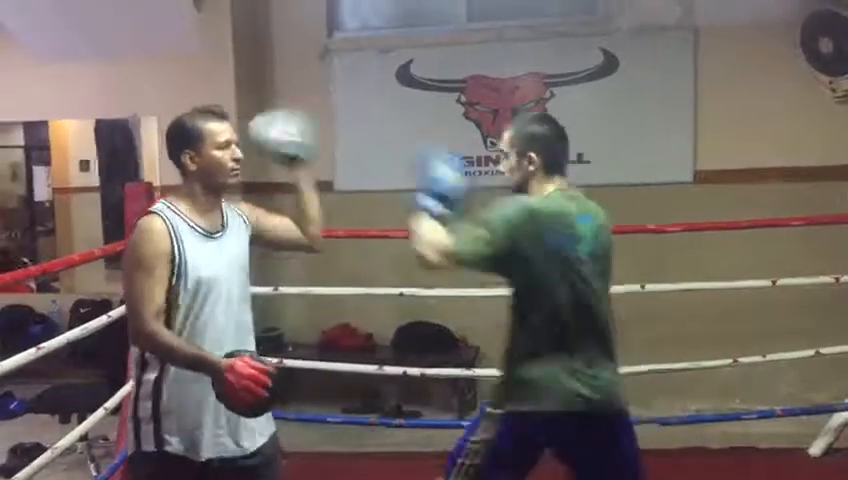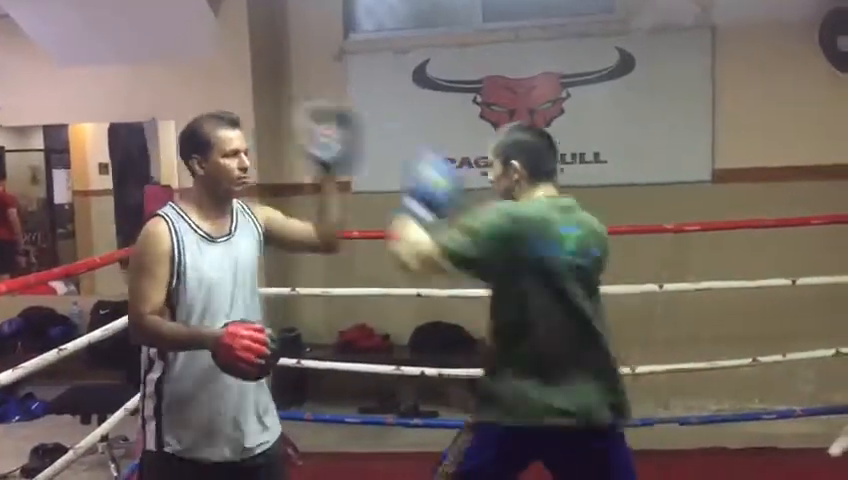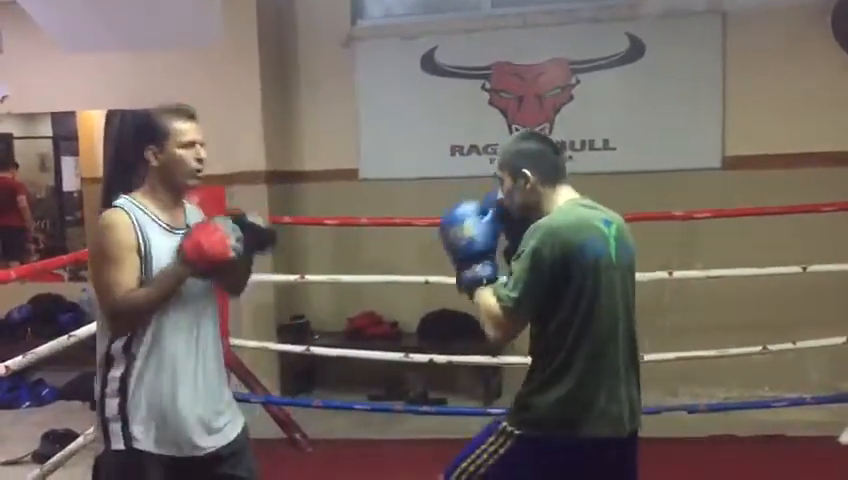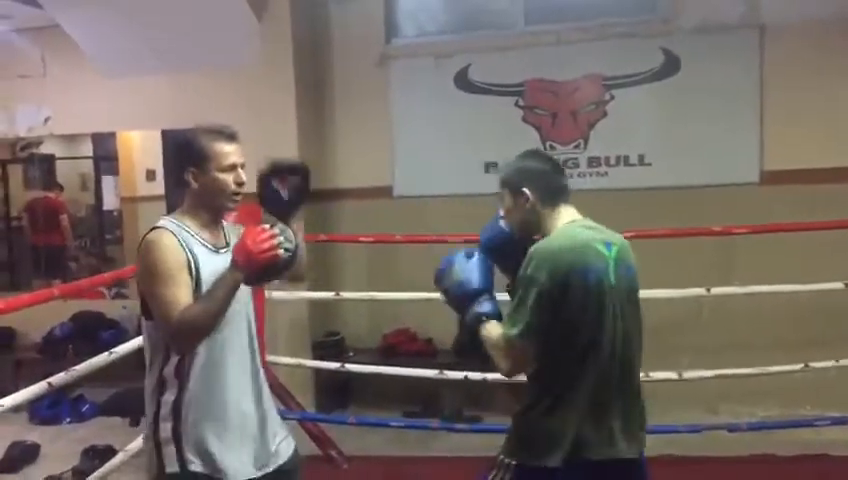
dt=1s
person 1, frame 1
left shoulder: (240, 217)
right shoulder: (157, 230)
left elbow: (310, 237)
right elbow: (144, 329)
left wrist: (300, 174)
right wrist: (220, 366)
right hip: (174, 429)
person 1, frame 2
left shoulder: (253, 218)
right shoulder: (162, 232)
left elbow: (326, 239)
right elbow: (142, 324)
left wrist: (328, 174)
right wrist: (212, 339)
right hip: (182, 423)
person 1, frame 3
left shoulder: (197, 217)
right shoulder: (120, 223)
left elbow: (229, 286)
right elbow: (120, 313)
left wrist: (240, 259)
right wrist: (184, 264)
right hip: (140, 417)
person 1, frame 4
left shoulder: (234, 233)
right shoulder: (164, 243)
left elbow: (296, 271)
right elbow: (181, 334)
right wrist: (238, 270)
left hip: (254, 426)
right hip: (193, 441)
person 2, frame 1
left shoulder: (525, 214)
right shoulder: (595, 218)
left elbow: (432, 252)
left wrist: (430, 203)
left hip: (533, 396)
right hip: (600, 393)
person 2, frame 2
left shoulder: (508, 220)
right shoulder: (593, 231)
left elbow: (413, 255)
left wrist: (417, 204)
left hip: (518, 410)
right hip: (593, 410)
person 2, frame 3
left shoulder: (550, 232)
right shoulder: (614, 225)
left elbow: (500, 327)
left wrist: (474, 266)
right wrist: (520, 239)
left hip: (554, 419)
right hip: (616, 414)
person 2, frame 4
left shoulder: (548, 255)
right shoulder: (617, 246)
left elbow: (511, 360)
left wrist: (478, 306)
right wrist: (516, 265)
left hip: (553, 446)
right hip: (620, 440)
